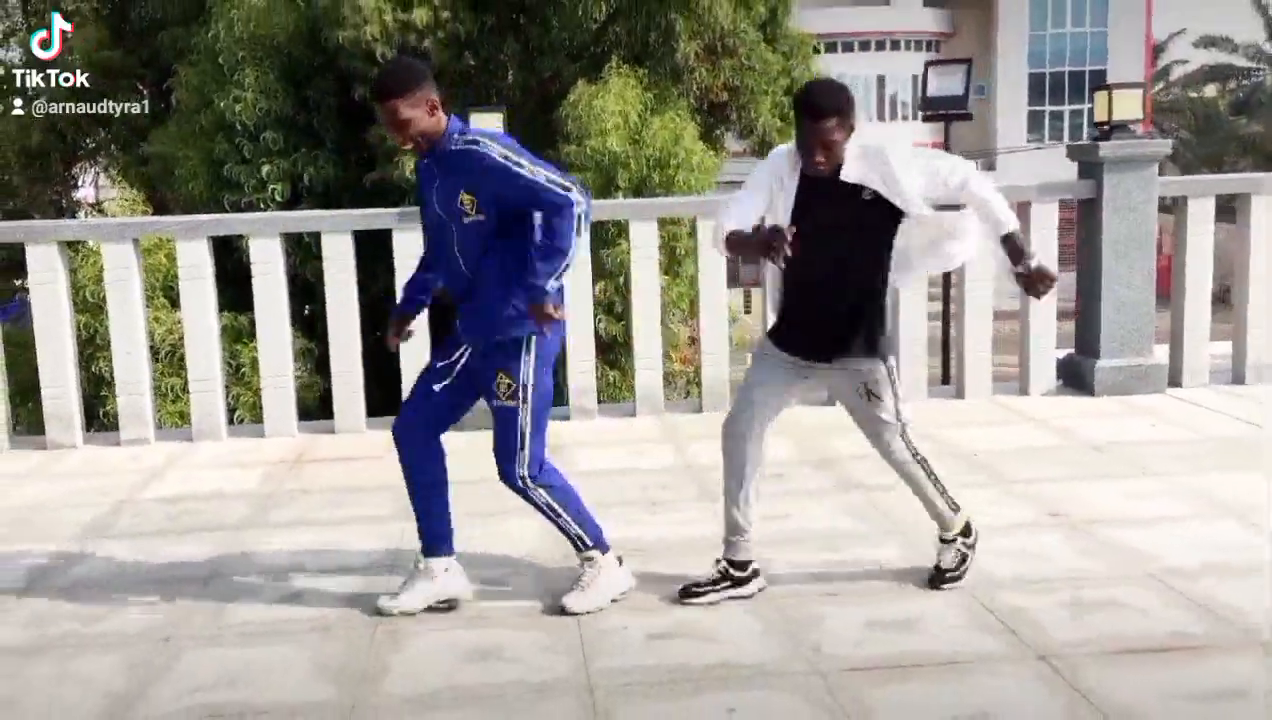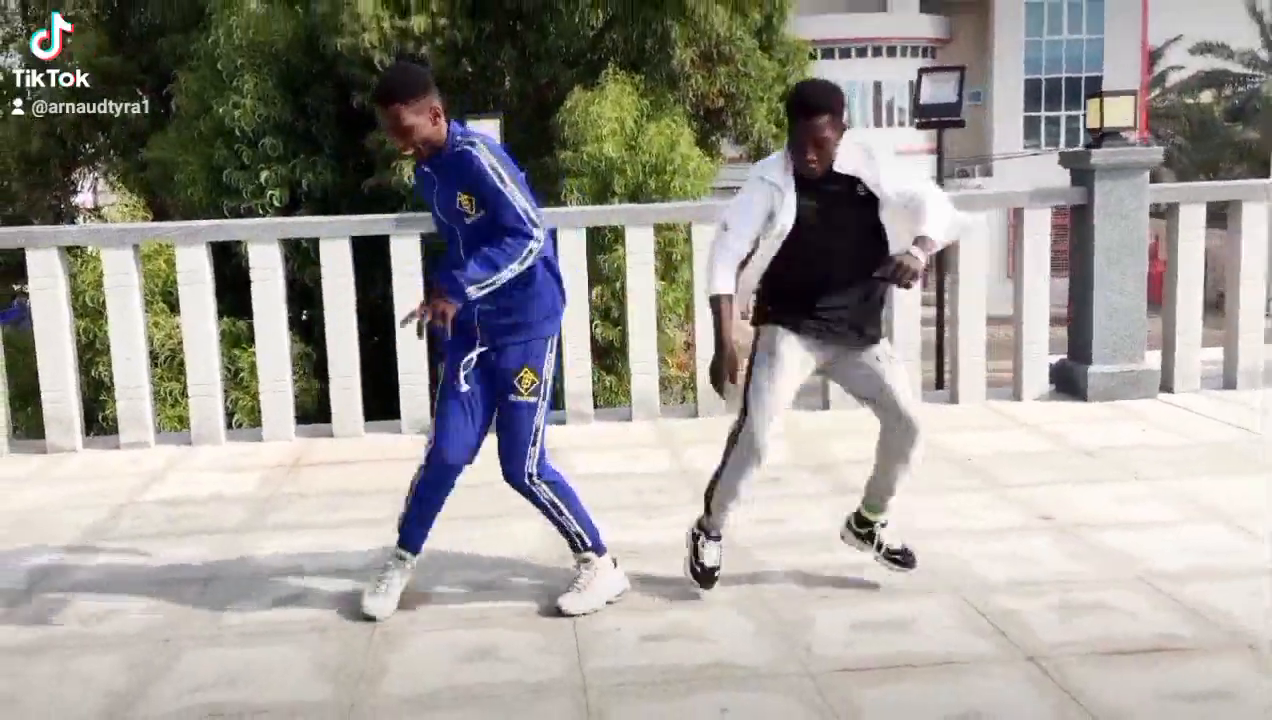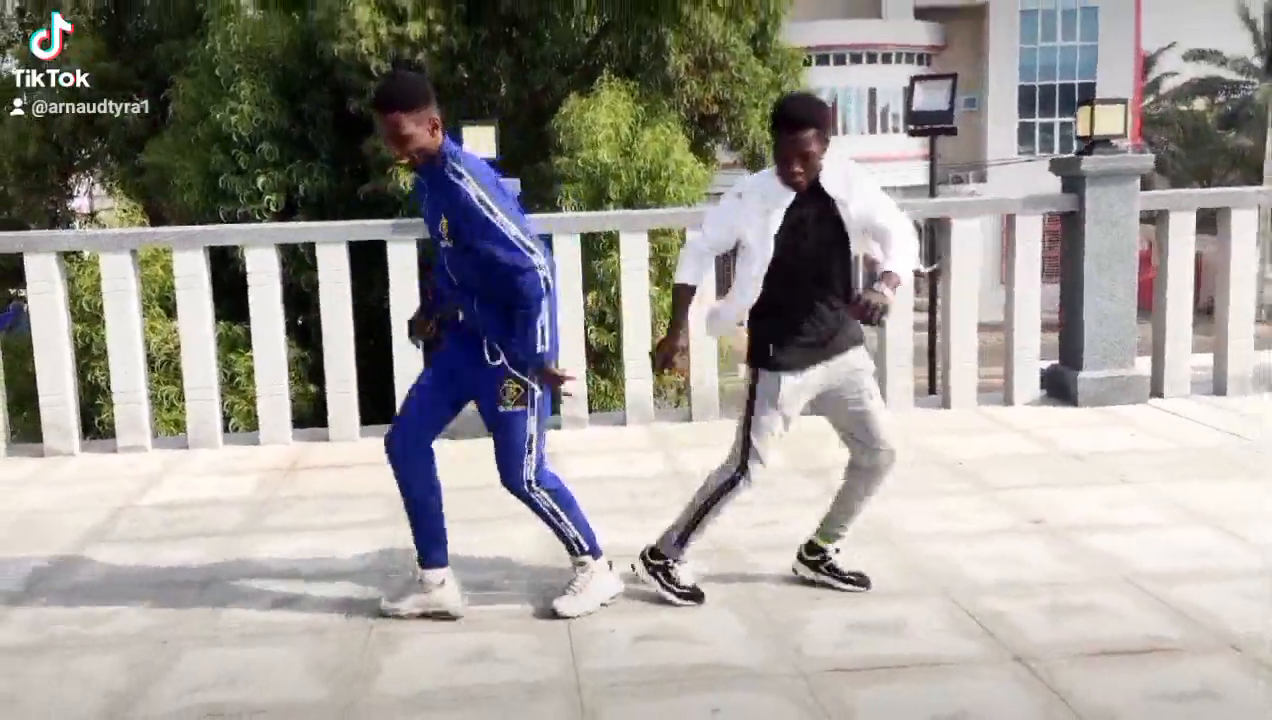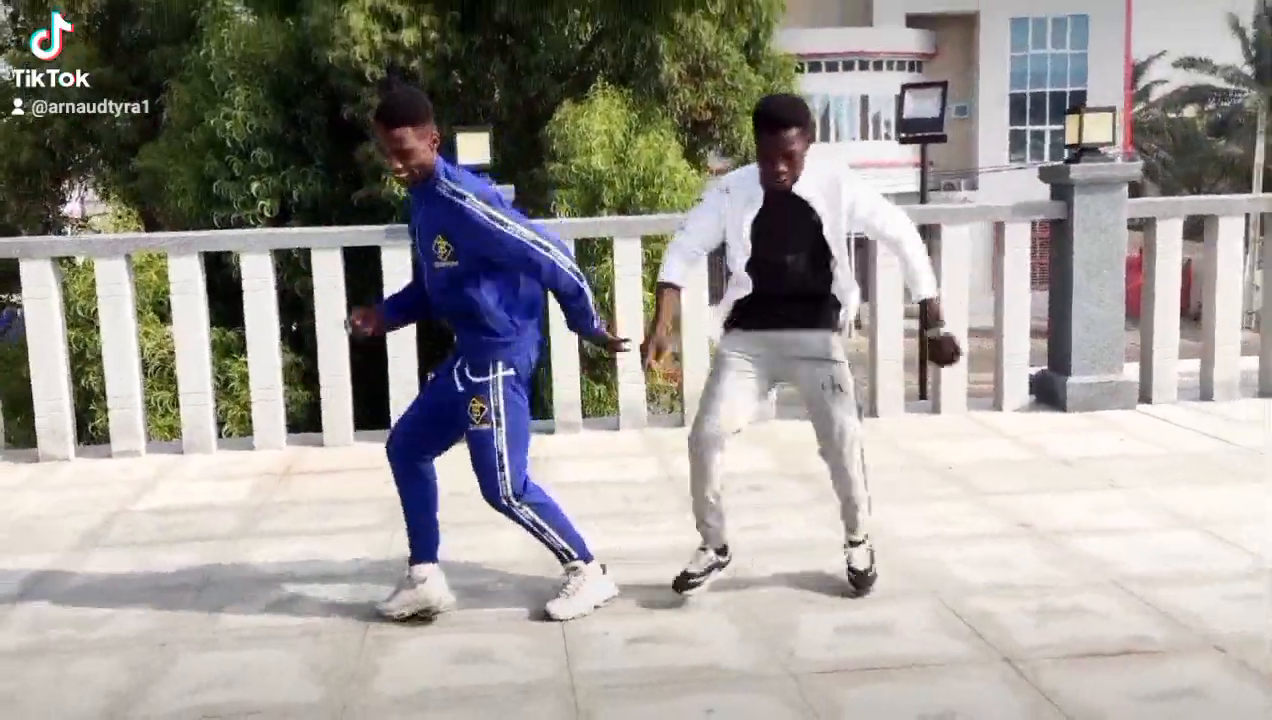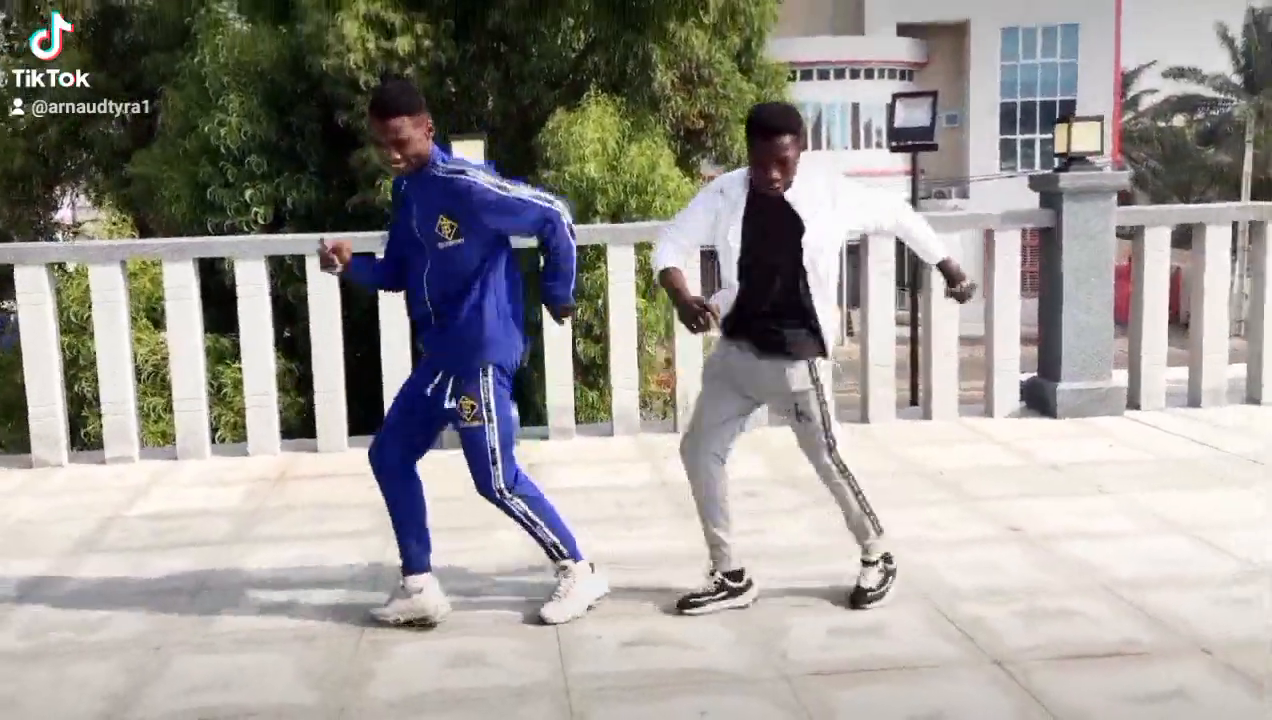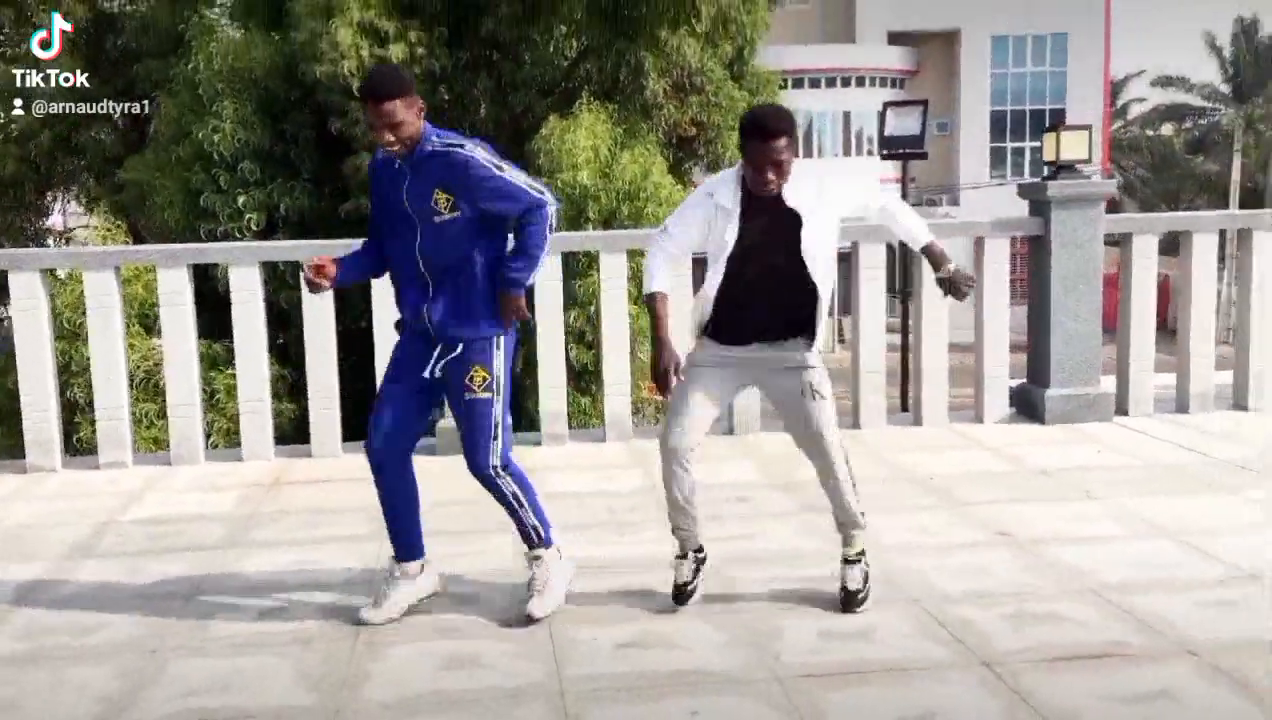
dt=0.1s
person 1, frame 1
left shoulder: (483, 154)
right shoulder: (428, 168)
left elbow: (570, 200)
left wrist: (543, 285)
right wrist: (407, 306)
left hip: (518, 332)
right hip: (472, 330)
left knee: (520, 469)
right knee: (413, 430)
left ankle: (606, 564)
right ankle: (439, 568)
person 1, frame 2
left shoulder: (477, 156)
right shoulder: (427, 172)
left elbow: (526, 236)
left wrist: (459, 290)
right wrist: (448, 292)
left hip: (525, 329)
right hip: (471, 331)
left knee: (524, 468)
right knee: (448, 453)
left ankle: (600, 565)
right ankle: (403, 560)
person 1, frame 3
left shoulder: (466, 183)
right shoulder: (428, 178)
left elbow: (533, 265)
left wrist: (540, 355)
right wrist: (433, 311)
left hip: (513, 338)
right hip: (470, 336)
left knee: (522, 472)
right knee: (405, 439)
left ankle: (597, 568)
right ankle: (435, 579)
person 1, frame 4
left shoulder: (464, 202)
right shoulder: (421, 198)
left elbow: (550, 256)
left wrist: (589, 327)
right wrist: (386, 314)
left hip: (497, 356)
right hip: (469, 356)
left knee: (504, 488)
right knee: (406, 448)
left ankle: (589, 572)
right ankle: (425, 577)
person 1, frame 5
left shoulder: (467, 184)
right shoulder: (405, 191)
left elbow: (555, 218)
right elbow: (400, 270)
left wrist: (562, 293)
right wrist: (354, 265)
left hip: (483, 355)
right hip: (438, 356)
left knee: (497, 482)
right knee: (388, 456)
left ankle: (579, 573)
right ankle: (421, 585)
person 1, frame 6
left shoulder: (464, 160)
right shoulder: (381, 171)
left elbow: (539, 207)
left wrist: (517, 282)
right wrist: (338, 271)
left hip: (479, 332)
right hip: (420, 335)
left knee: (488, 461)
right knee: (385, 445)
left ankle: (548, 560)
right ankle: (411, 571)
person 2, frame 1
left shoulder: (886, 164)
right shoulder: (779, 169)
left elbow: (972, 186)
right elbow: (730, 233)
left wrist: (1021, 259)
right wrist: (756, 241)
left hip: (859, 343)
right hip: (795, 335)
left knee: (894, 448)
right knee: (740, 434)
left ankle: (956, 531)
right ankle: (737, 566)
person 2, frame 2
left shoulder: (873, 163)
right shoulder: (770, 179)
left elbow: (939, 208)
right elbow: (723, 257)
left wrist: (917, 252)
right wrist: (724, 344)
left hip: (857, 331)
right hip: (787, 328)
left knee: (905, 423)
right knee: (754, 435)
left ankle: (868, 521)
right ankle: (710, 531)
person 2, frame 3
left shoulder: (850, 183)
right shoulder: (751, 197)
left elbow: (901, 240)
right elbow: (699, 251)
left wrist: (884, 289)
right wrist: (676, 330)
left hip: (845, 349)
right hip: (779, 354)
left knee: (879, 455)
right knee: (748, 466)
left ankle: (819, 551)
right ankle: (664, 556)
person 2, frame 4
left shoulder: (838, 186)
right shoulder: (732, 191)
left elbow: (902, 239)
right elbow: (683, 251)
left wrist: (935, 323)
right wrist: (662, 323)
left hip: (816, 337)
right hip: (749, 335)
left knee: (843, 445)
right knee: (707, 436)
left ankle: (856, 543)
right ankle: (712, 545)
person 2, frame 5
left shoulder: (830, 194)
right shoulder: (724, 194)
left elbow: (899, 217)
right elbow: (669, 247)
left wrist: (951, 271)
right wrist: (682, 298)
left hip: (795, 354)
right hip: (738, 346)
left knee: (826, 462)
right knee: (700, 451)
left ankle: (876, 558)
right ankle: (730, 575)
person 2, frame 6
left shoulder: (819, 193)
right shoulder: (713, 197)
left elbow: (884, 205)
right elbow: (660, 259)
left wrist: (941, 262)
right wrist: (662, 342)
left hip: (790, 347)
right hip: (721, 346)
left knee: (827, 452)
right knee: (677, 445)
left ankle: (854, 555)
right ankle: (690, 551)
